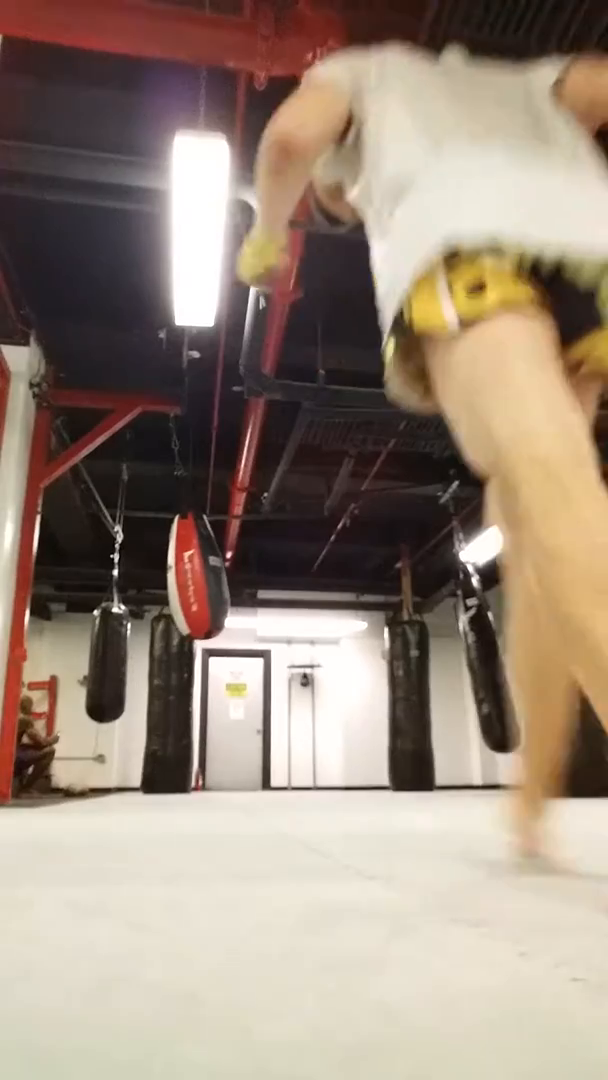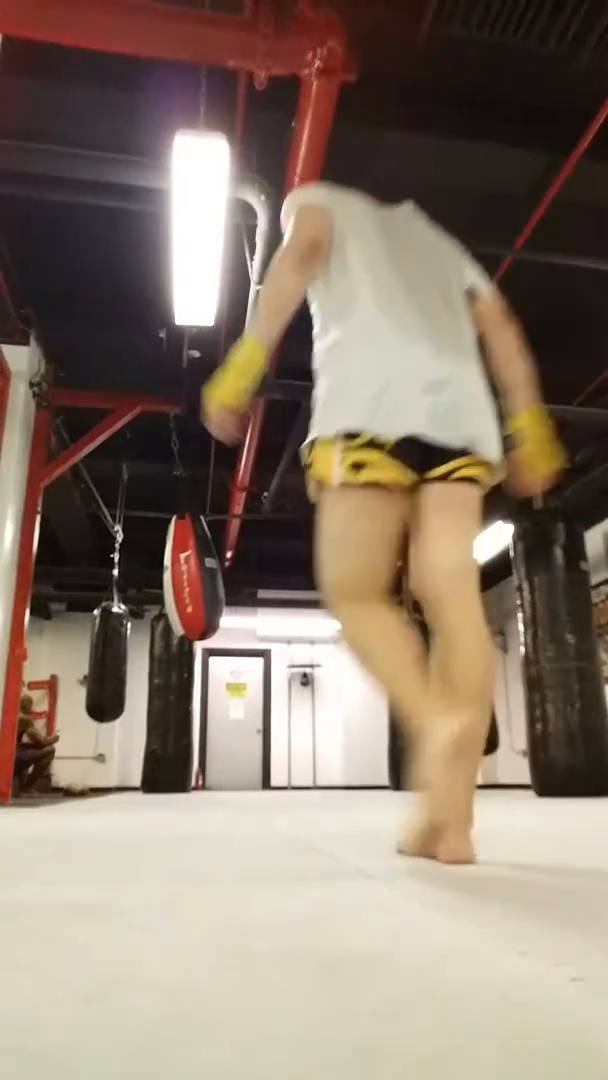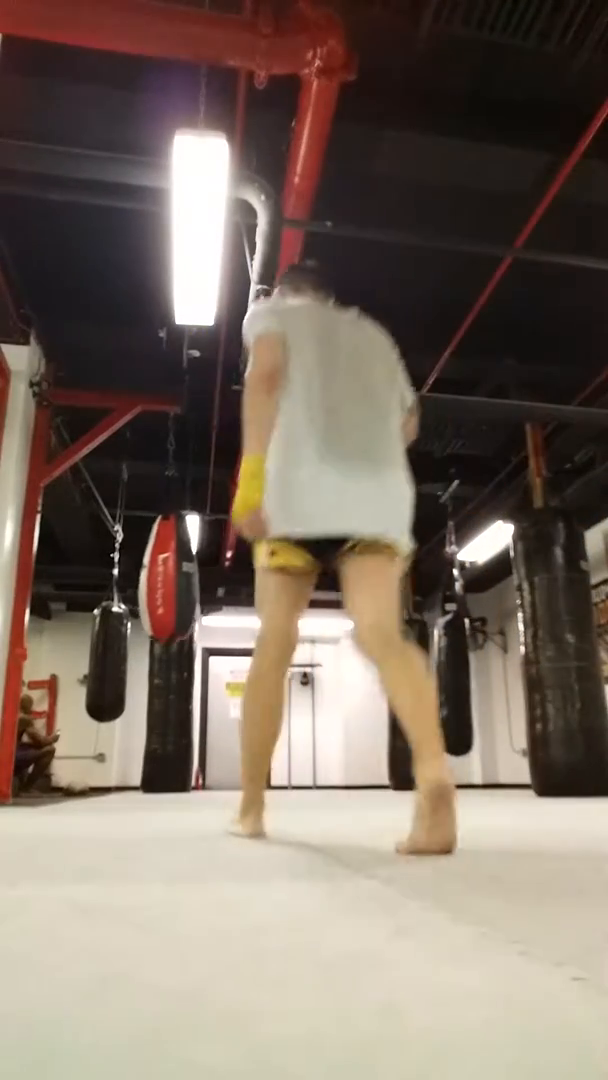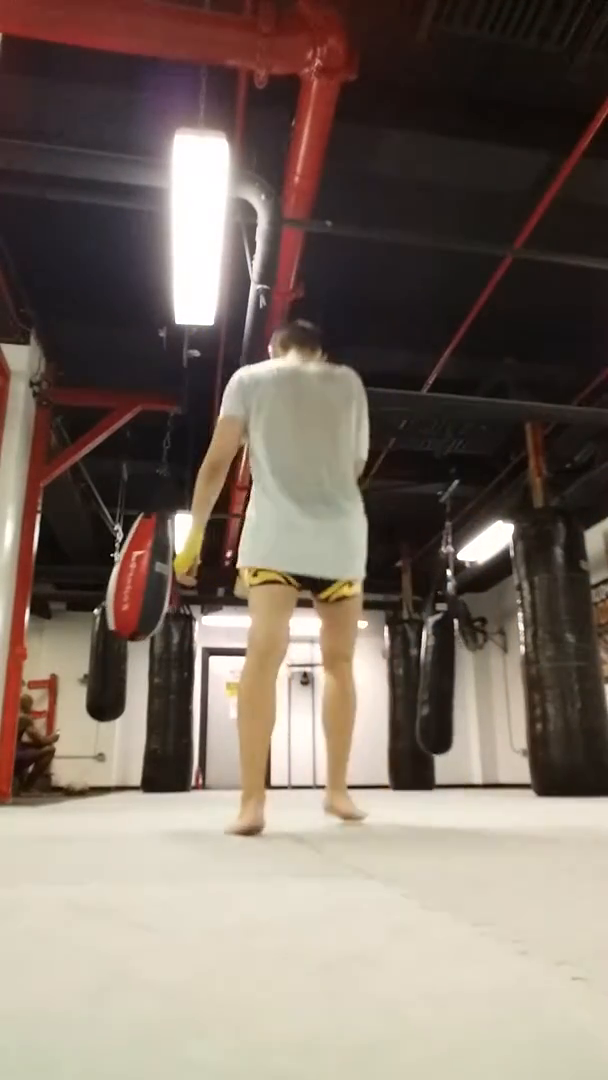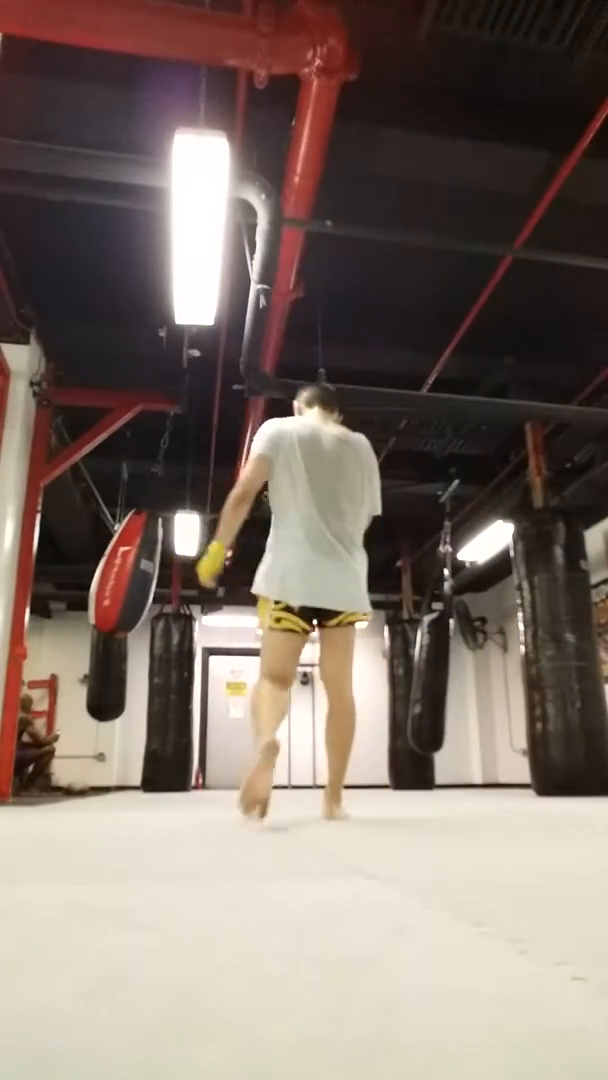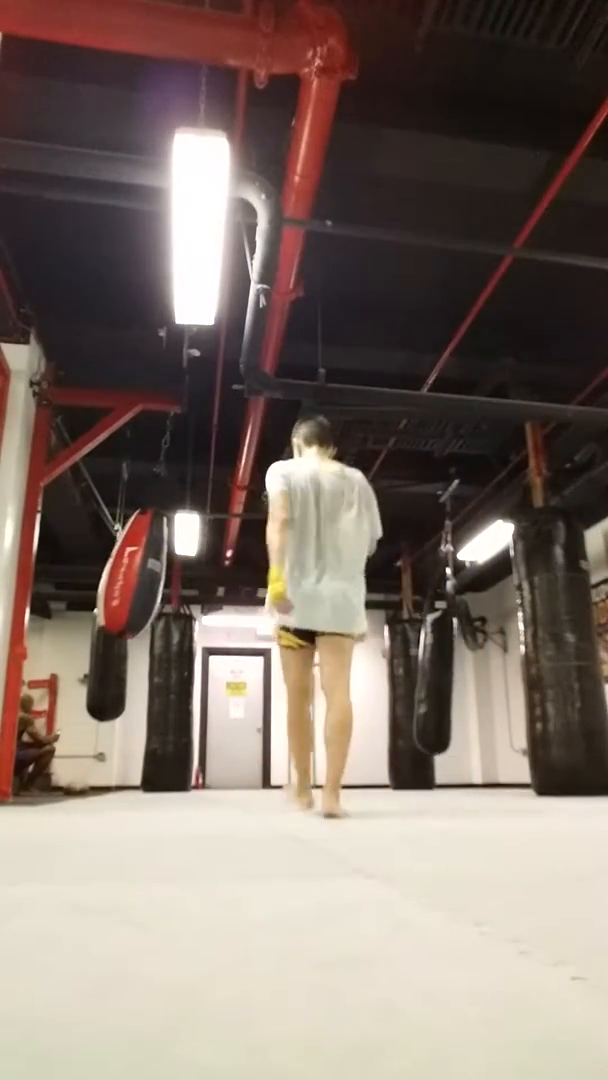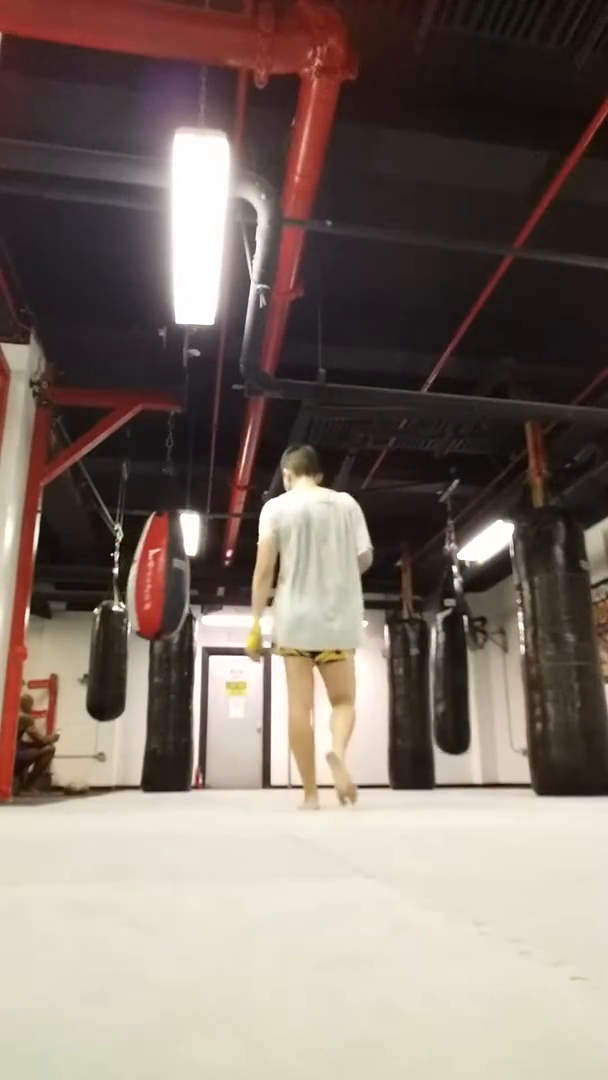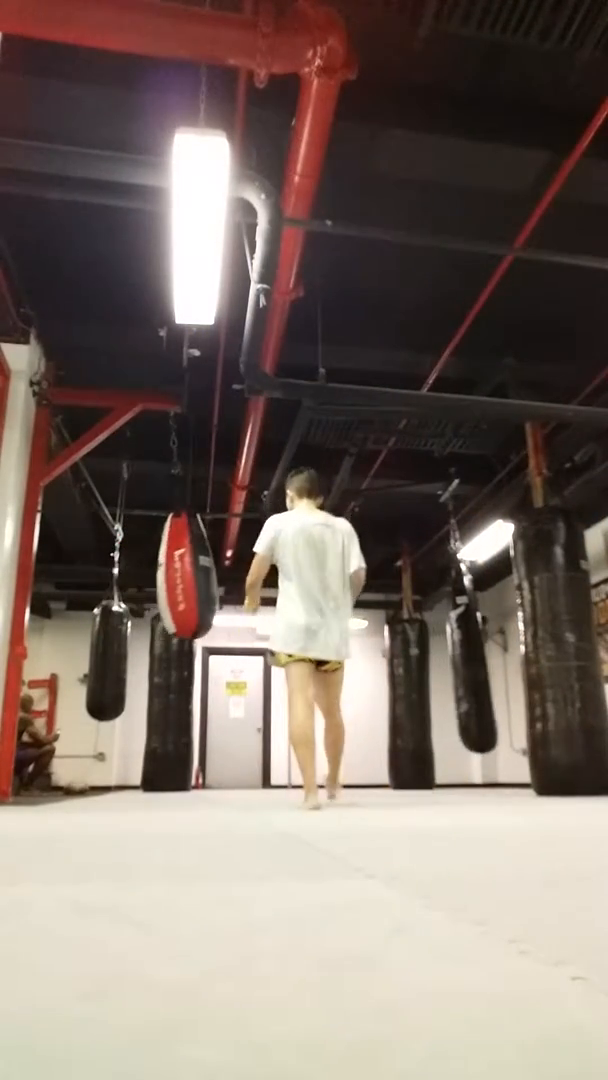
dt=0.3s
person 1, frame 1
left shoulder: (357, 75)
right shoulder: (505, 81)
left elbow: (287, 141)
left wrist: (261, 247)
left hip: (460, 234)
right knee: (528, 514)
person 1, frame 2
left shoulder: (318, 200)
right shoulder: (432, 236)
left elbow: (300, 249)
right elbow: (497, 325)
left wrist: (248, 354)
right wrist: (529, 418)
left hip: (371, 400)
right hip: (461, 408)
left knee: (352, 590)
right knee: (451, 595)
left ankle: (437, 723)
right ankle: (452, 821)
person 1, frame 3
left shoulder: (269, 310)
right shoulder: (373, 333)
left elbow: (264, 377)
right elbow: (407, 425)
left wrist: (251, 471)
left hip: (297, 492)
right hip: (377, 495)
left knee: (273, 650)
right knee: (384, 641)
left ankle: (252, 807)
right ankle: (433, 764)
person 1, frame 4
left shoulder: (250, 378)
right shoulder: (350, 382)
left elbow: (217, 462)
left wrist: (194, 536)
left hip: (274, 536)
right hip: (340, 536)
left knee: (263, 656)
right knee: (338, 662)
left ankle: (252, 801)
right ankle: (337, 787)
person 1, frame 5
left shoulder: (277, 430)
right shoulder: (360, 445)
left elbow: (243, 493)
left wrist: (216, 550)
left hip: (289, 573)
right hip: (345, 577)
left knee: (274, 677)
right knee: (338, 686)
left ankle: (267, 741)
right ankle: (333, 797)
person 1, frame 6
left shoulder: (283, 470)
right shoulder: (357, 480)
left elbow: (279, 520)
right elbow: (371, 543)
left wrist: (277, 576)
left hip: (298, 598)
right hip: (343, 598)
left knee: (299, 696)
right knee: (337, 693)
left ankle: (305, 788)
right ankle: (332, 793)
person 1, frame 7
left shoulder: (277, 507)
right shoulder: (346, 503)
left elbow: (264, 570)
right elbow: (365, 558)
left wrist: (254, 623)
left hip: (295, 618)
right hip: (338, 618)
left knee: (300, 703)
right knee: (343, 700)
left ankle: (310, 793)
right ankle: (338, 755)
person 1, frame 8
left shoulder: (278, 524)
right shoulder: (342, 527)
left elbow: (253, 579)
right elbow: (358, 577)
left wrist: (251, 603)
left hip: (295, 627)
right hip: (333, 630)
left knee: (300, 706)
right knee: (332, 710)
left ankle: (311, 791)
right ankle: (333, 782)
